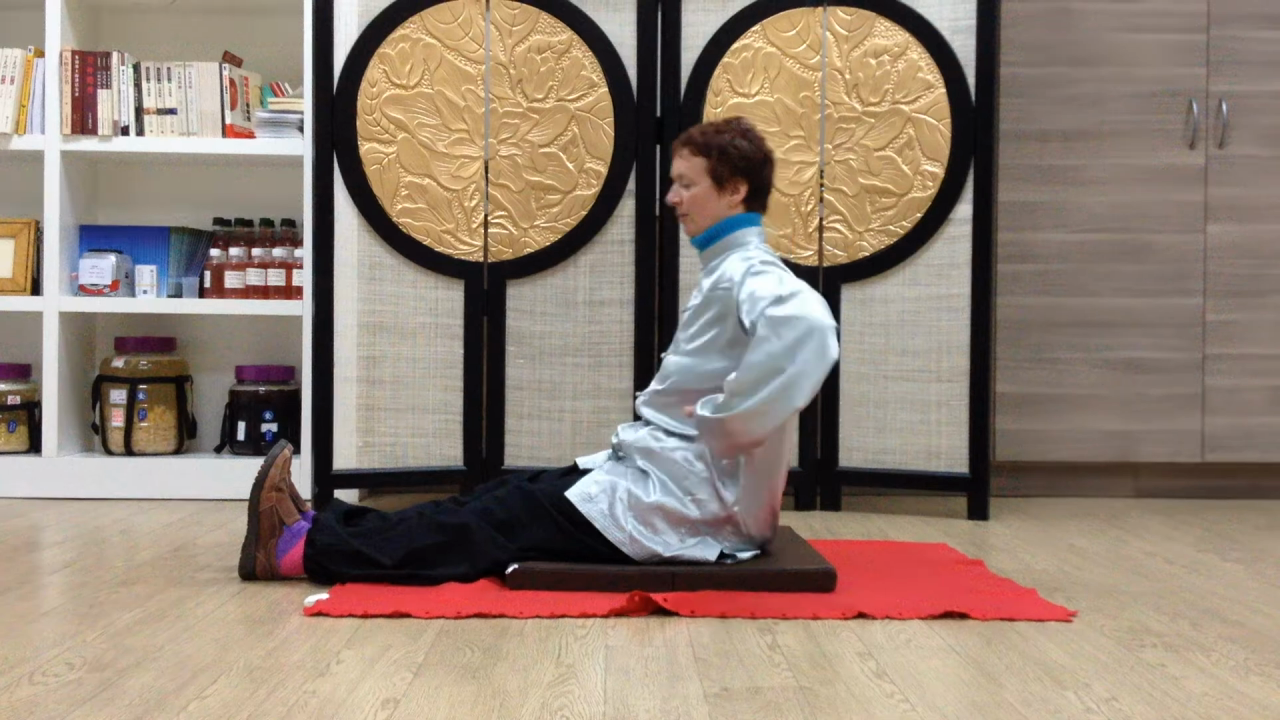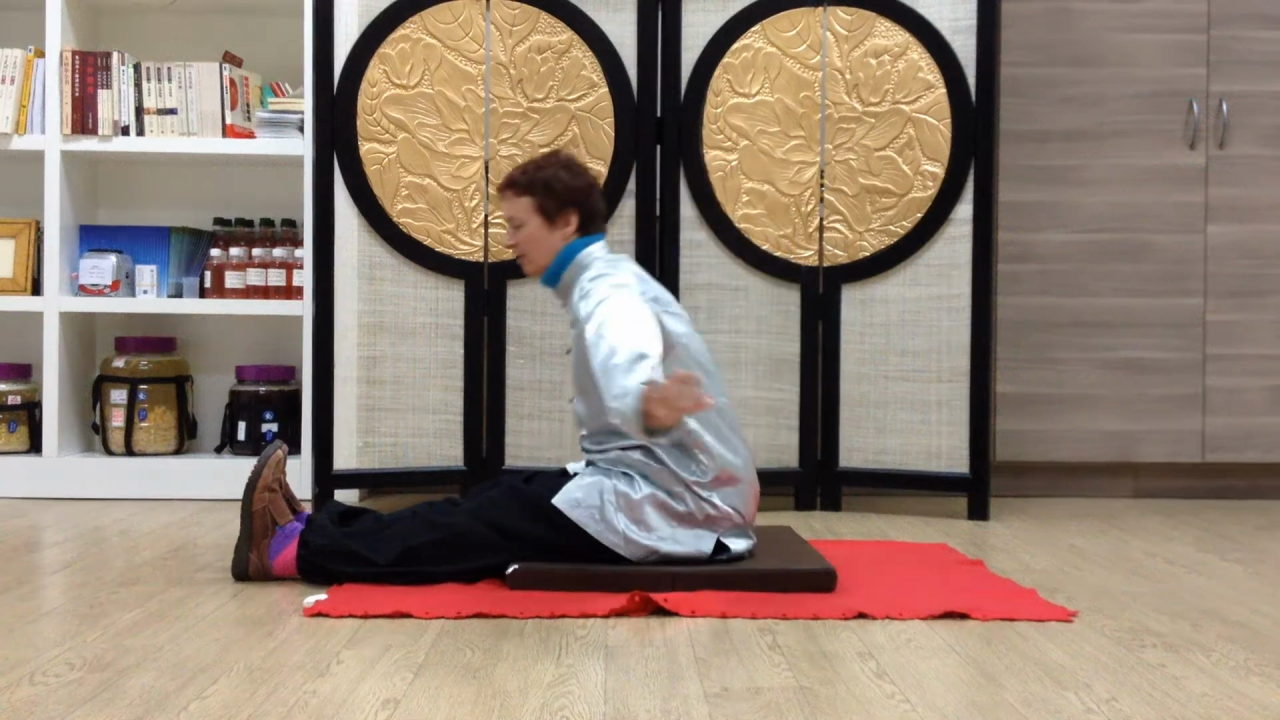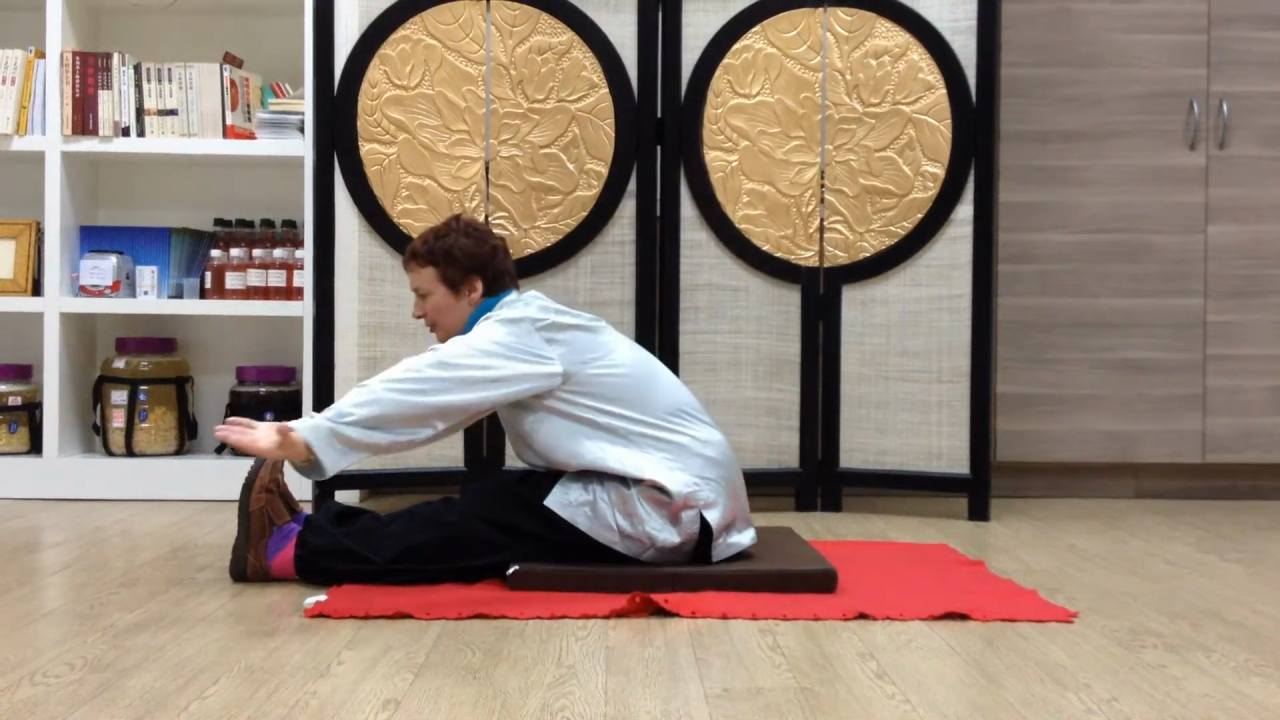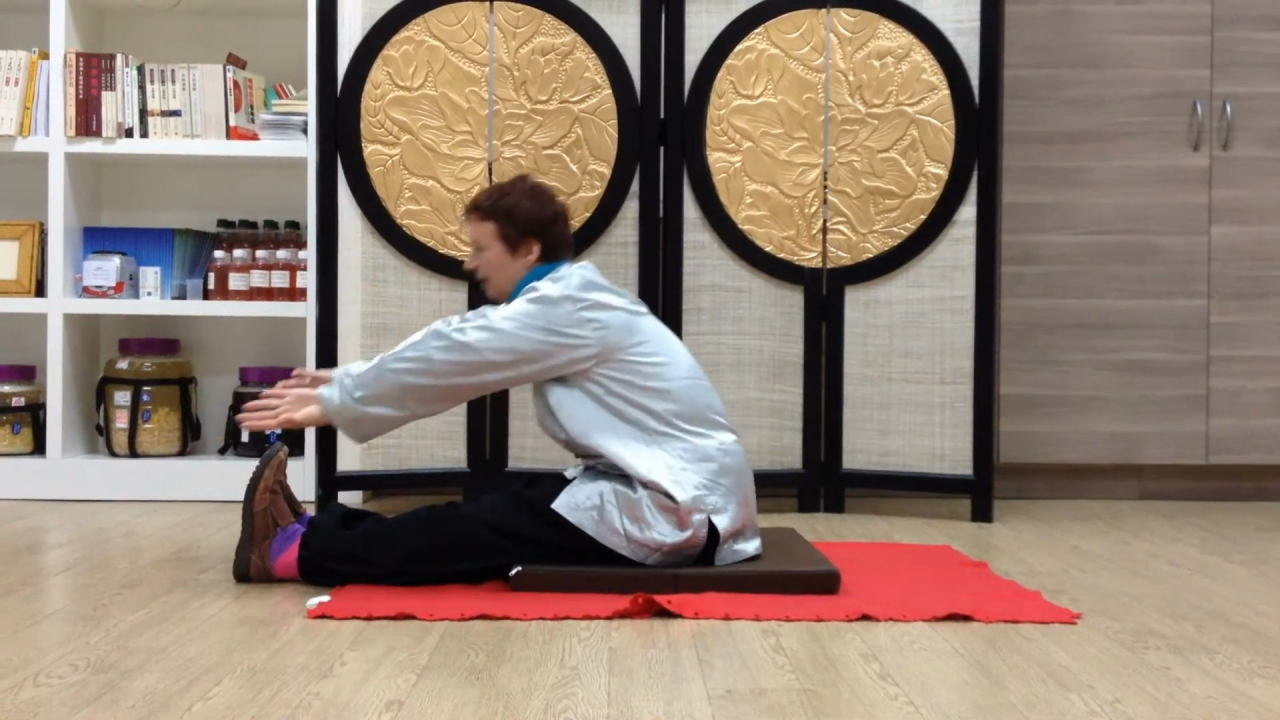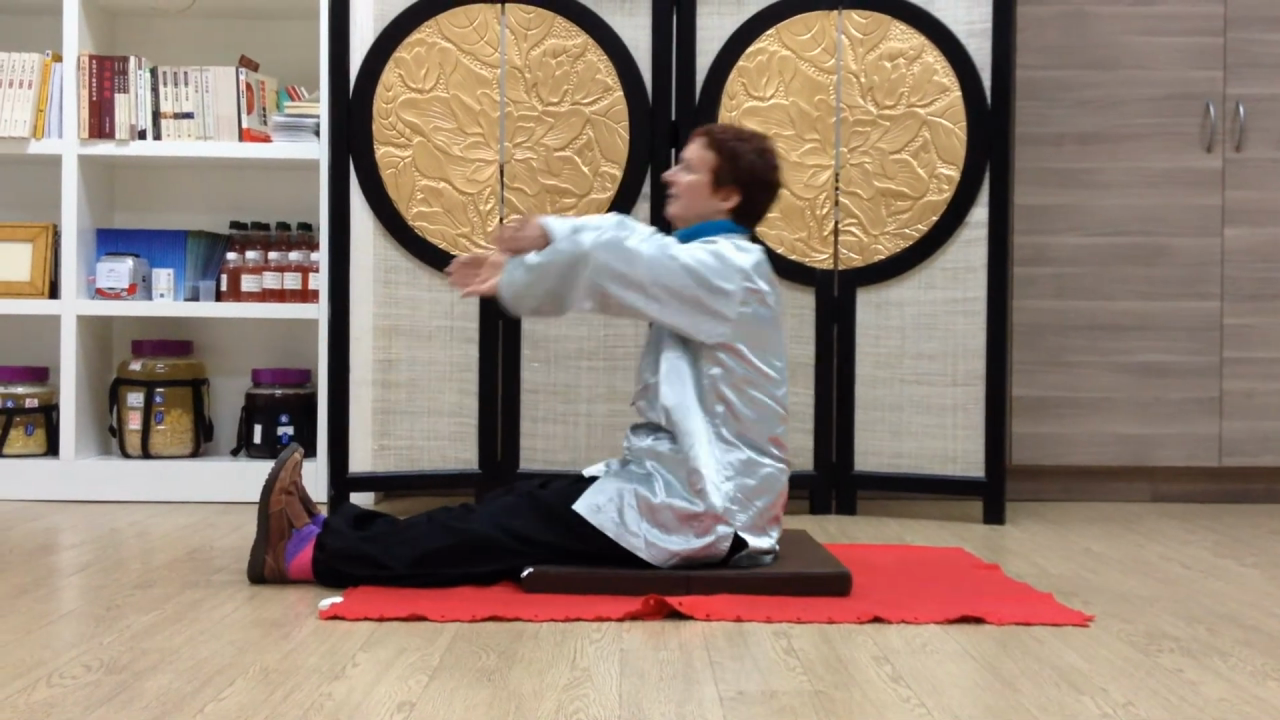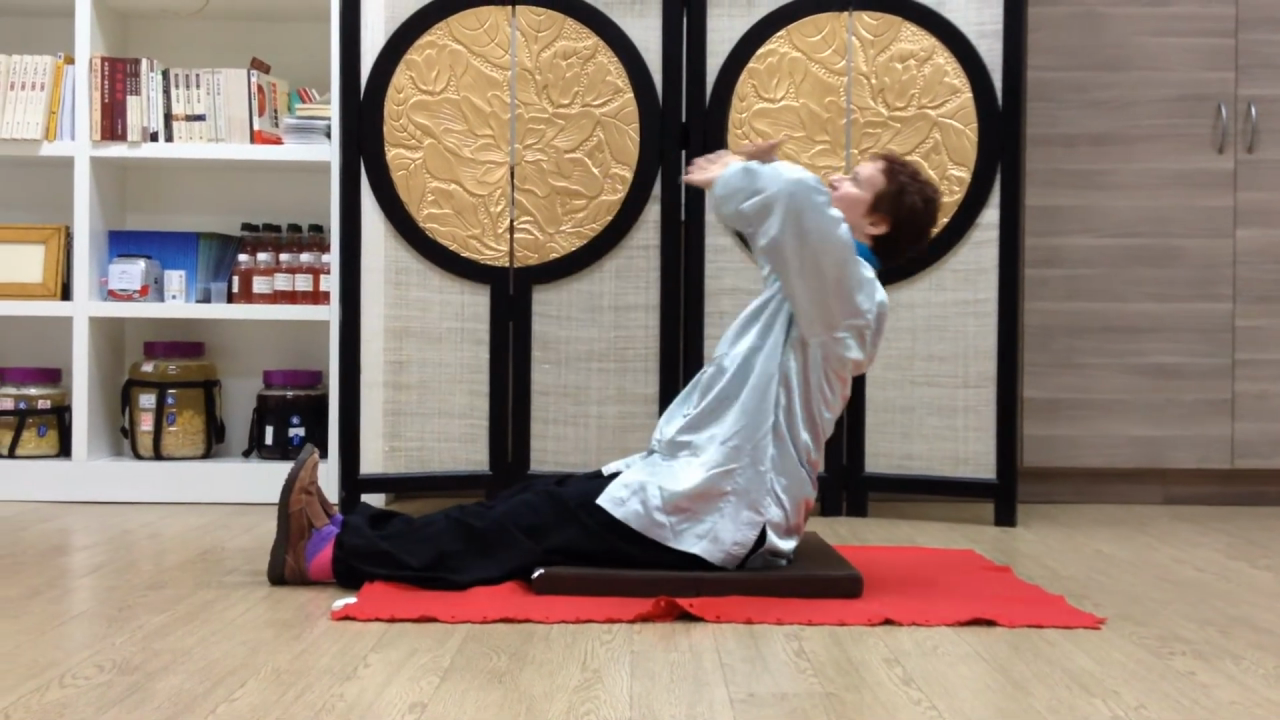
dt=0.7s
person 1, frame 1
left shoulder: (749, 273)
right shoulder: (732, 269)
left elbow: (807, 329)
left wrist: (726, 424)
left hip: (683, 502)
right hip: (675, 480)
left knee: (495, 524)
right knee: (505, 500)
left ankle: (303, 548)
right ankle: (321, 528)
person 1, frame 2
left shoulder: (607, 291)
right shoulder: (607, 280)
left elbow: (625, 354)
left wrist: (650, 407)
left hip: (678, 505)
right hip: (665, 488)
left knee: (488, 523)
right knee: (494, 499)
left ankle: (296, 548)
right ankle: (314, 530)
person 1, frame 3
left shoulder: (519, 334)
right shoulder: (527, 326)
left elbow: (417, 393)
right elbow: (428, 402)
left wrist: (307, 439)
right wrist: (310, 437)
left hip: (668, 508)
right hip: (673, 492)
left knee: (476, 525)
right knee: (483, 506)
left ankle: (293, 550)
right ankle: (313, 531)
person 1, frame 4
left shoulder: (564, 308)
right shoulder: (565, 297)
left elbow: (450, 361)
right elbow: (455, 347)
left wrist: (333, 403)
right wrist: (341, 382)
left hip: (675, 509)
right hip: (672, 490)
left knee: (487, 530)
right knee: (493, 508)
left ankle: (295, 552)
right ankle: (312, 534)
person 1, frame 5
left shoulder: (728, 270)
right shoulder: (715, 262)
left elbow: (607, 258)
right elbow: (626, 246)
left wrist: (516, 271)
right wrist: (541, 239)
left hip: (702, 510)
right hip: (693, 486)
left knee: (505, 530)
right knee: (514, 508)
left ankle: (311, 552)
right ankle: (326, 532)
person 1, frame 6
left shoulder: (846, 291)
right shoulder: (824, 288)
left elbow: (800, 196)
right elbow: (784, 219)
left wrist: (739, 175)
right wrist: (740, 176)
left hip: (718, 514)
right hip: (710, 492)
left knee: (526, 529)
right knee: (532, 504)
left ankle: (331, 552)
right ankle: (347, 532)
